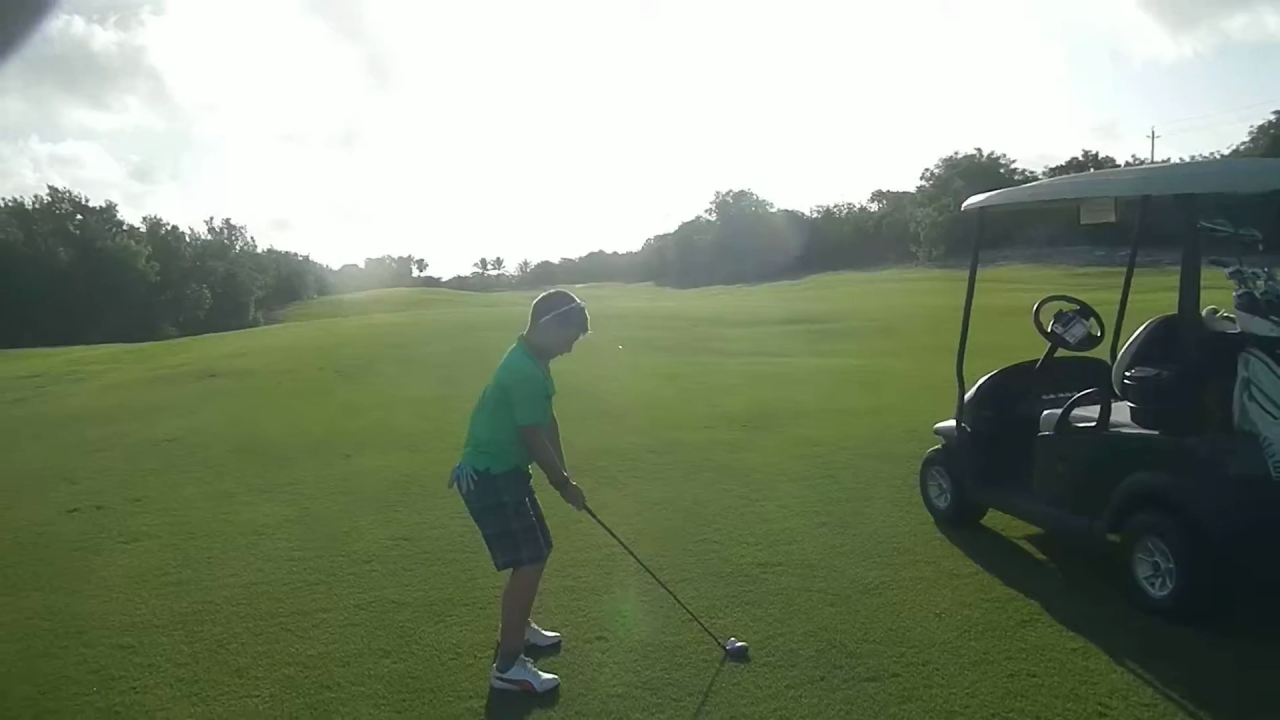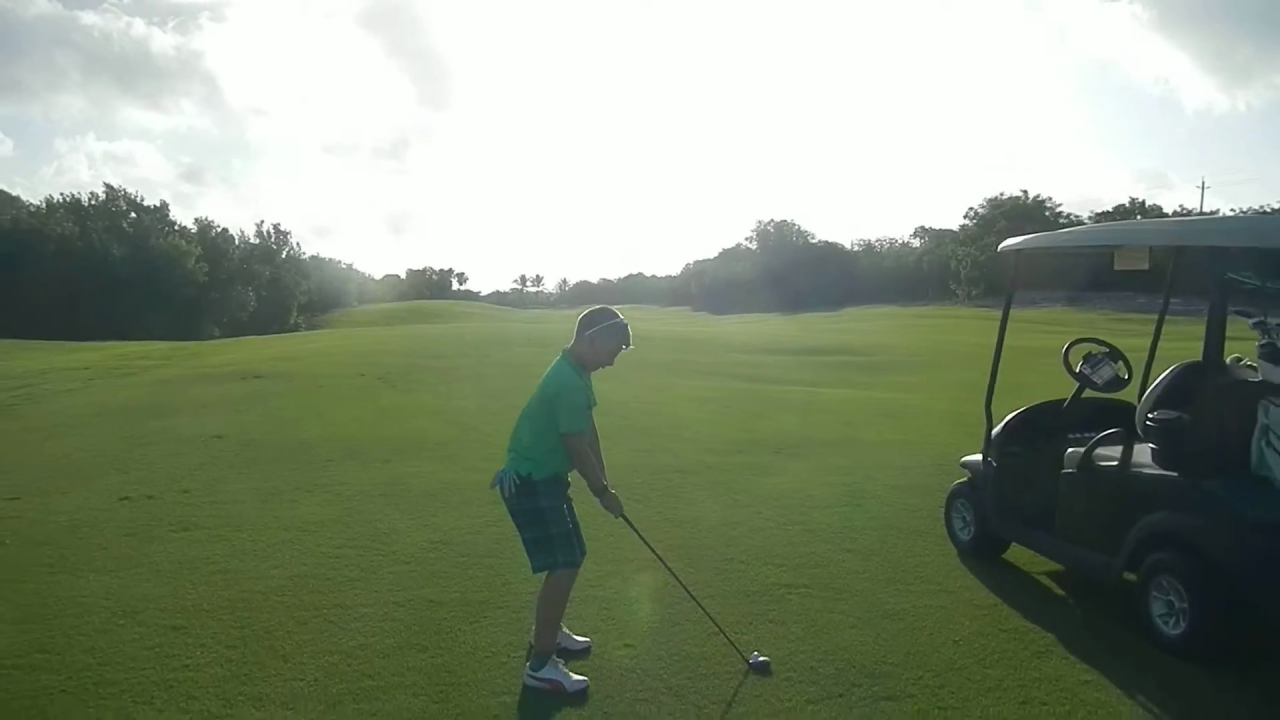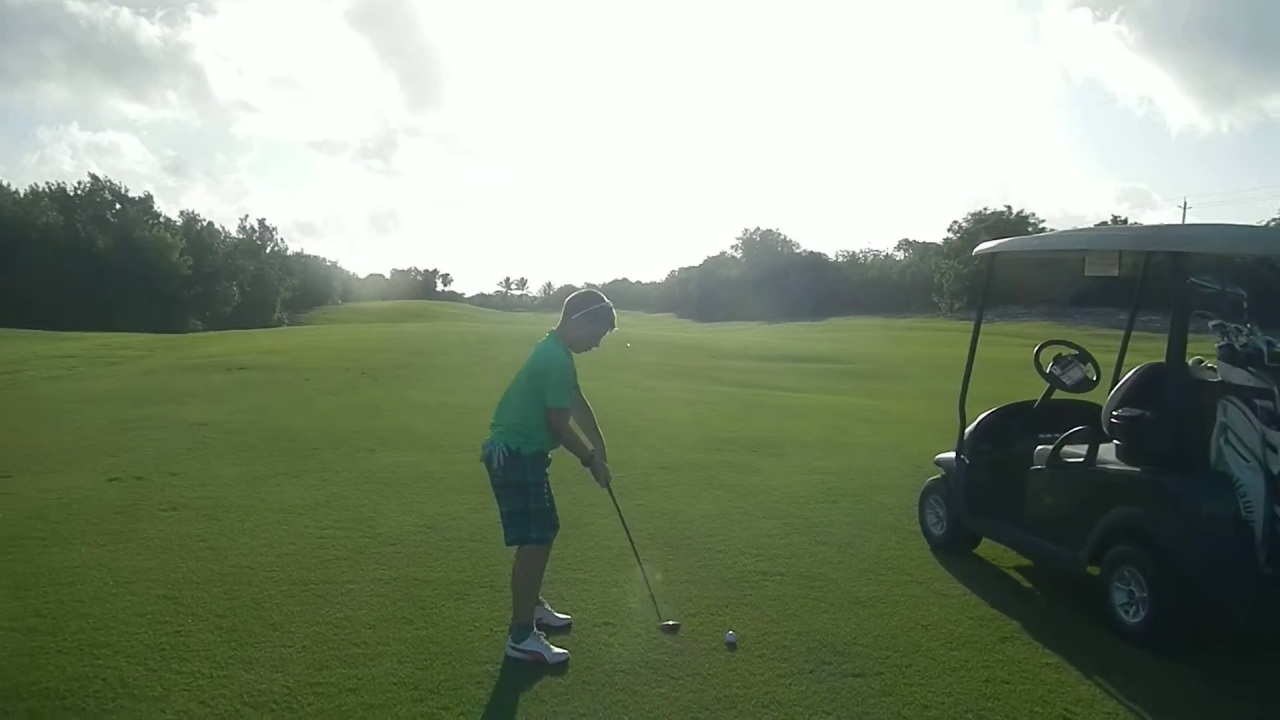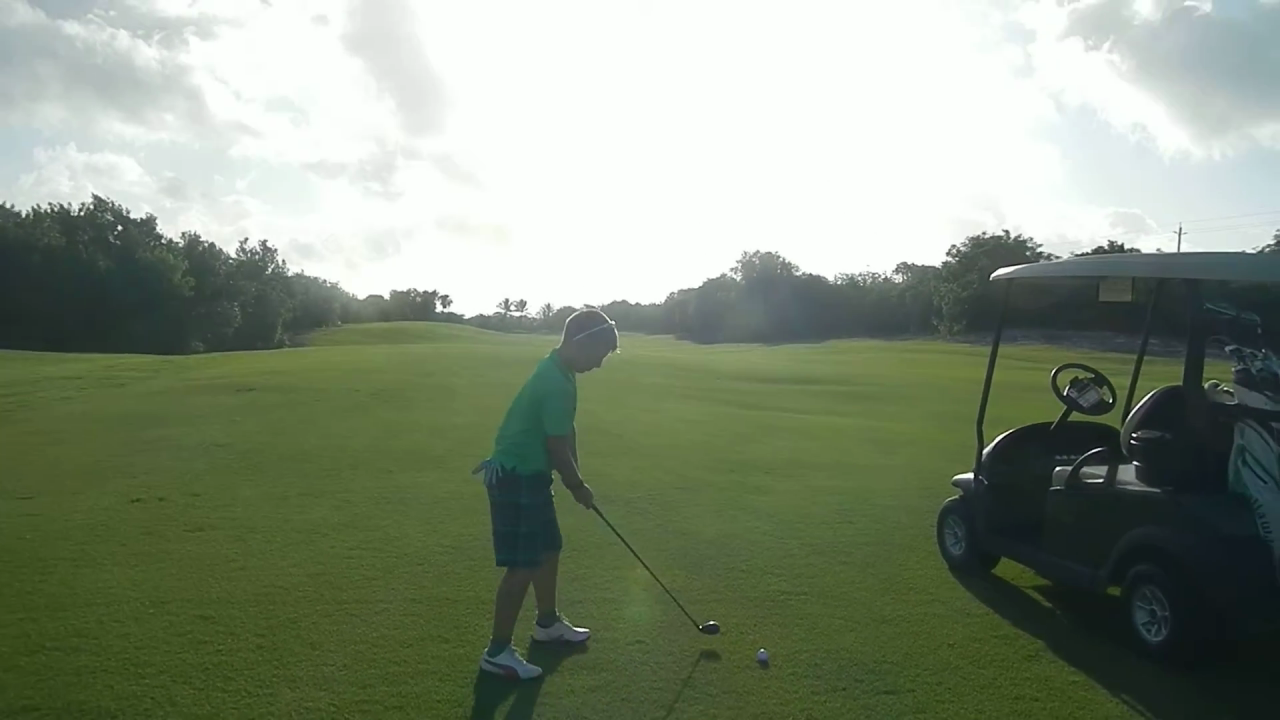
dt=0.5s
person 1, frame 1
left shoulder: (534, 362)
right shoulder: (522, 372)
left elbow: (548, 421)
right elbow: (534, 438)
left wrist: (563, 473)
right wrist: (563, 484)
left hip: (505, 470)
right hip: (489, 477)
left knee: (536, 552)
right knee: (528, 562)
left ankle: (519, 627)
right ankle: (508, 665)
person 1, frame 2
left shoulder: (576, 373)
right shoulder: (566, 383)
left elbow: (589, 431)
right elbow: (576, 446)
left wrist: (604, 482)
right wrist: (602, 491)
left hip: (545, 476)
right hip: (530, 482)
left knee: (570, 557)
right knee: (563, 566)
left ankle: (549, 630)
right ankle: (540, 664)
person 1, frame 3
left shoulder: (557, 353)
right shoulder: (555, 360)
left elbow: (579, 405)
right elbow: (559, 423)
left wrist: (601, 451)
right wrist: (590, 460)
left hip: (524, 453)
right hip: (515, 457)
left knee: (544, 534)
right knee: (533, 542)
left ankle: (532, 605)
right ankle: (522, 635)
person 1, frame 4
left shoulder: (561, 374)
right shoulder: (555, 385)
left elbow: (568, 431)
right elbow: (557, 447)
left wrist: (574, 477)
right wrist: (577, 486)
left hip: (531, 473)
right hip: (516, 477)
left knee: (547, 550)
right knee: (523, 564)
left ankle: (549, 620)
right ankle: (498, 651)
